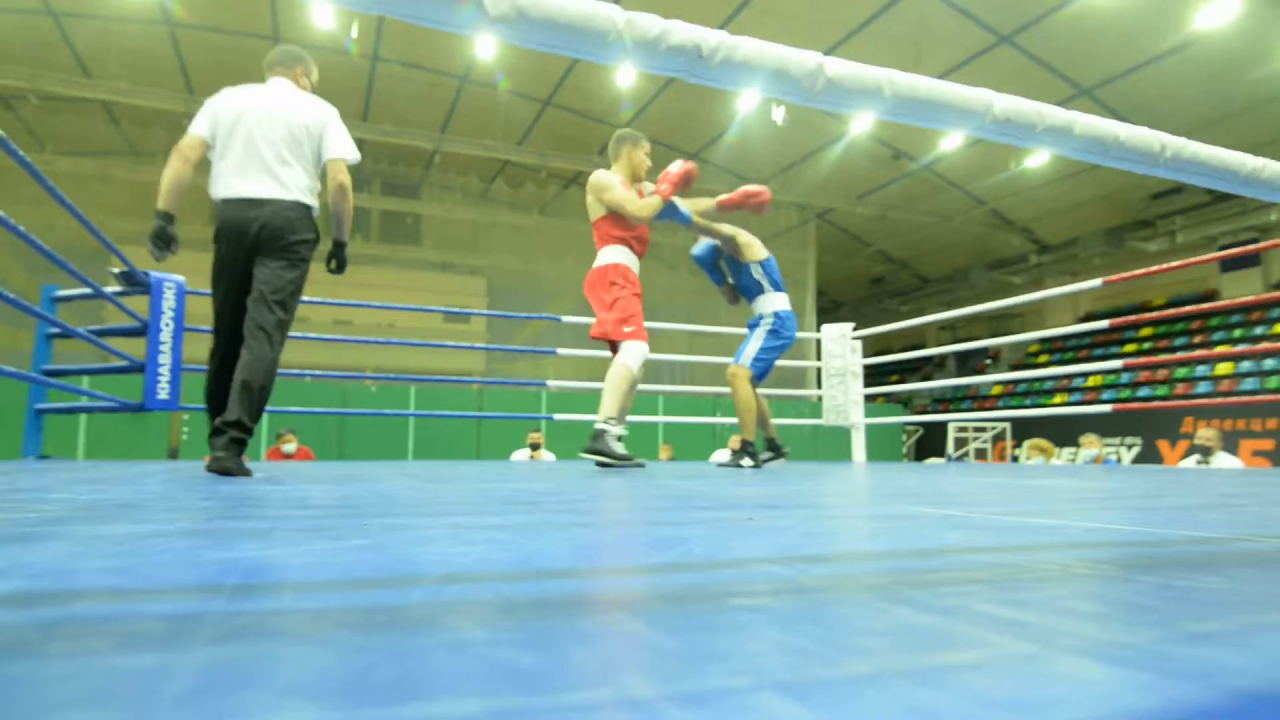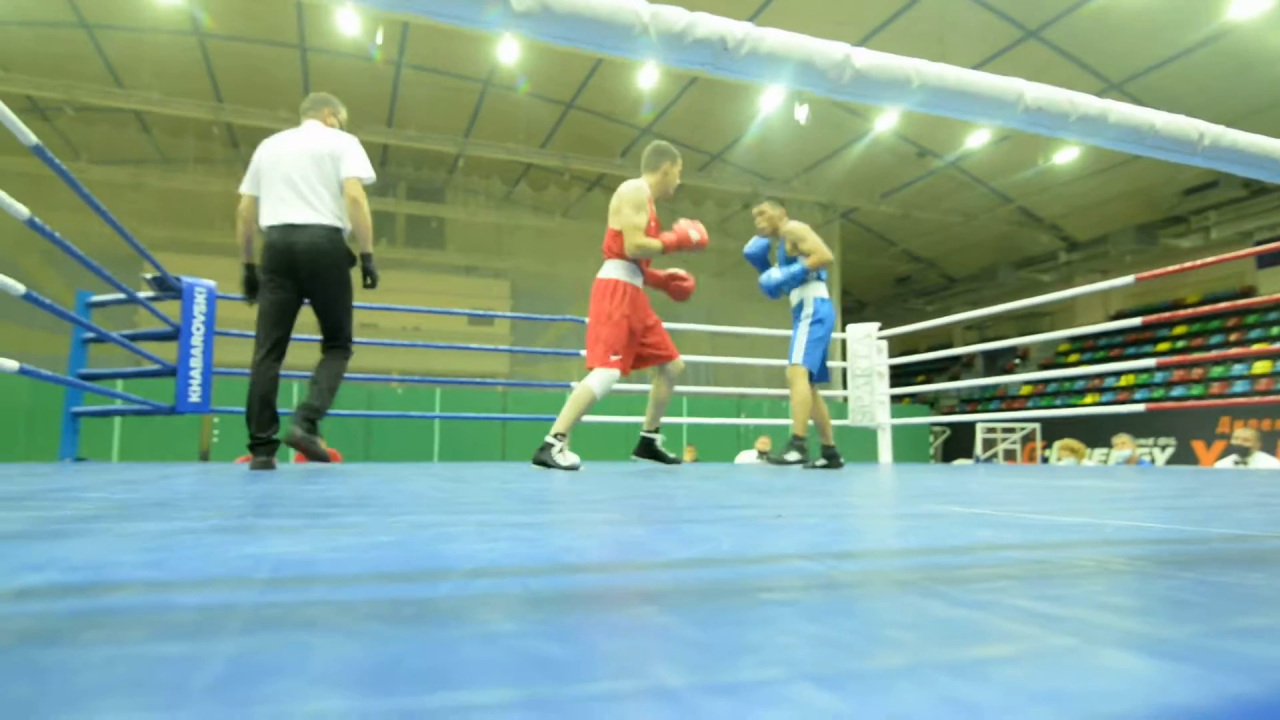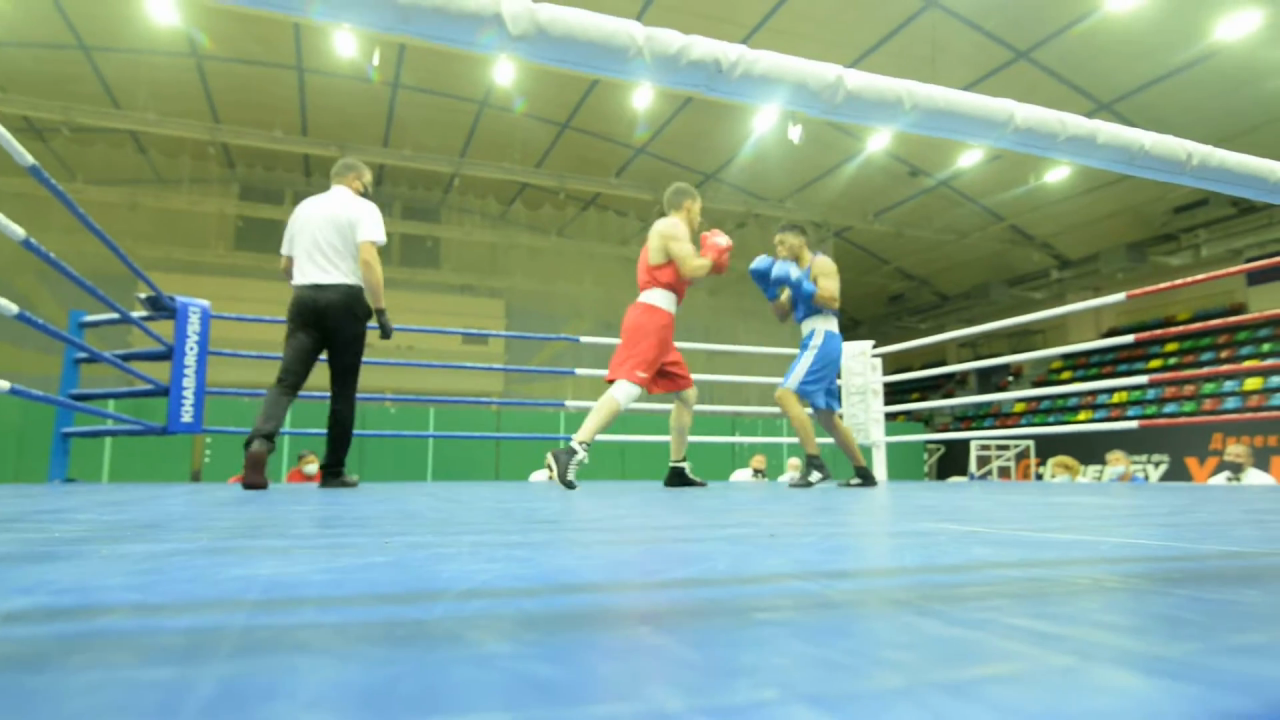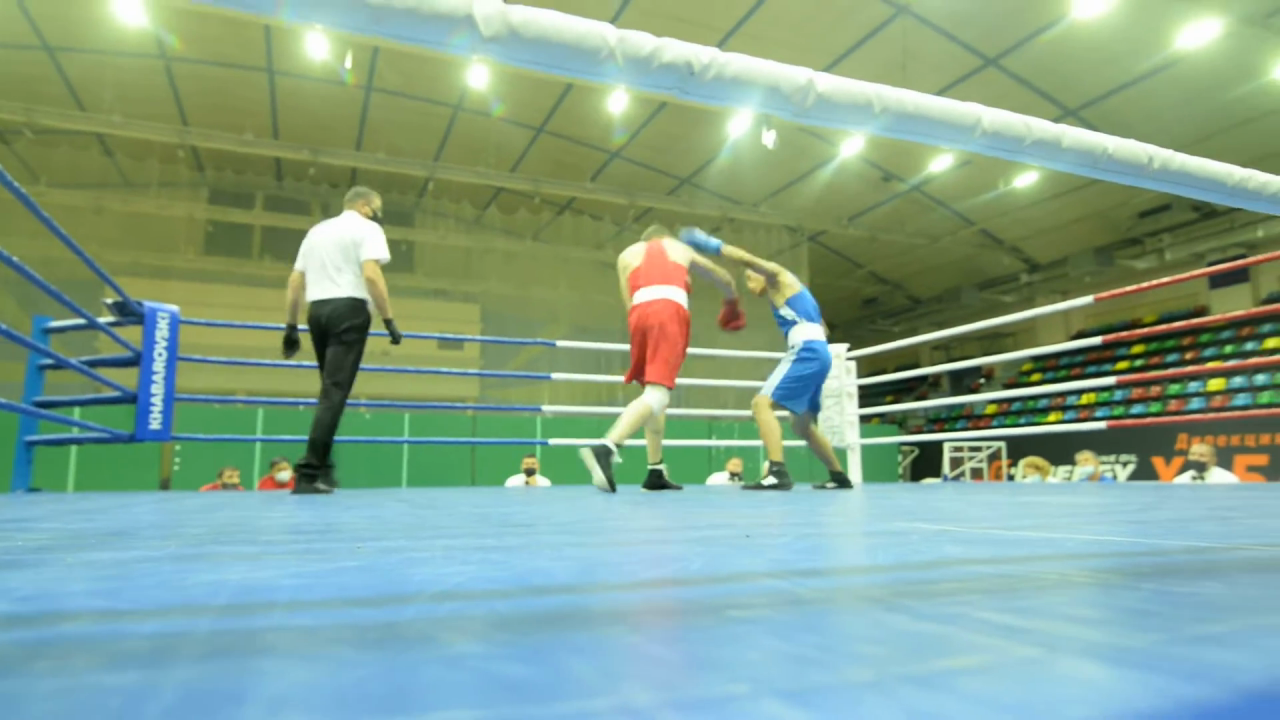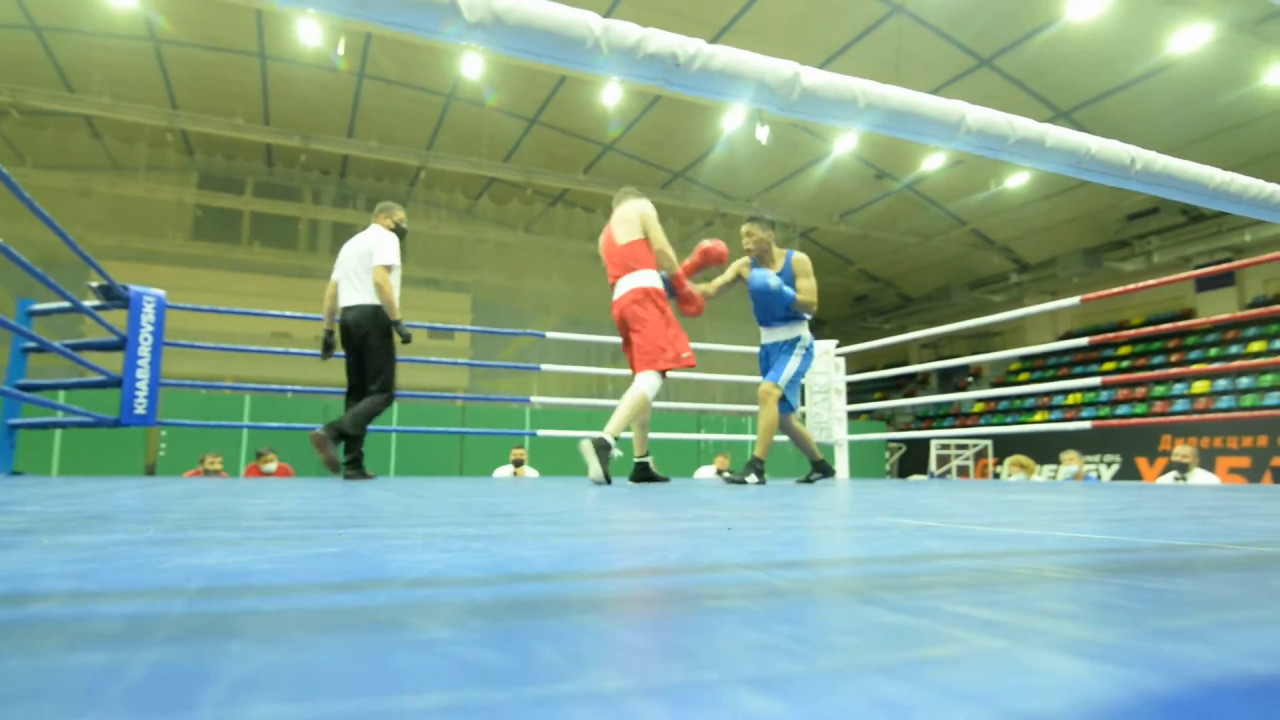
dt=0.3s
person 1, frame 1
left shoulder: (226, 99)
right shoulder: (319, 111)
left elbow: (184, 154)
right elbow: (340, 181)
left wrist: (164, 216)
right wrist: (340, 239)
left hip: (233, 219)
right hip: (289, 223)
left knee: (227, 337)
right knee: (264, 332)
person 1, frame 2
left shoulder: (269, 145)
right shoulder: (342, 142)
left elbow: (246, 211)
right elbow: (355, 196)
left wrist: (250, 266)
right wrist: (368, 255)
left hip: (277, 245)
right hip: (324, 244)
left knee: (268, 348)
right knee: (337, 344)
left ankle: (261, 448)
right ankle: (305, 422)
person 1, frame 3
left shoulder: (303, 207)
right shoulder: (362, 208)
left elbow: (286, 266)
right elbow: (368, 259)
right wrist: (381, 311)
left hip: (305, 299)
right hip: (344, 300)
left knee: (287, 382)
right knee: (343, 390)
left ankle: (261, 443)
right ankle: (333, 470)
person 1, frame 4
left shoulder: (316, 231)
right shoulder: (367, 229)
left elbow: (294, 282)
right elbow: (371, 275)
left wrist: (291, 327)
right wrist: (389, 321)
left hip: (317, 312)
right hip: (349, 312)
left knee: (329, 392)
right knee: (334, 393)
left ankle: (319, 466)
right ankle: (309, 474)
person 1, frame 5
left shoulder: (352, 243)
right shoulder: (385, 238)
left elbow: (331, 291)
right elbow: (381, 279)
left wrist: (328, 332)
right wrist: (398, 322)
left hip: (349, 317)
right hip: (372, 317)
left knee: (358, 391)
right knee: (381, 392)
left ankle: (353, 463)
right ankle: (329, 433)
person 2, frame 1
left shoulder: (637, 187)
right shoulder: (601, 179)
left elbow: (687, 208)
right elbow: (640, 211)
left wrist: (731, 199)
right wrist: (669, 183)
left hip: (624, 280)
right hip: (612, 275)
left knee: (631, 360)
right knee: (635, 348)
left ankle: (609, 447)
right ankle: (603, 431)
person 2, frame 2
left shoulder: (645, 199)
right shoulder: (634, 190)
right elbow: (633, 248)
left wrist: (662, 279)
right wrist: (676, 240)
left hip: (632, 293)
right hip: (616, 290)
left knee: (672, 365)
right knee: (606, 373)
left ankle: (649, 440)
right ankle: (552, 445)
person 2, frame 3
left shoulder: (656, 233)
right shoulder: (674, 228)
right elbow: (692, 272)
left wrist: (710, 262)
right wrist: (714, 252)
left hip: (655, 319)
right hip: (653, 317)
left knee: (687, 395)
right knee: (627, 389)
left ankle: (678, 469)
right ankle: (570, 452)
person 2, frame 4
left shoulder: (626, 254)
right shoulder: (679, 248)
right elbow: (725, 279)
right wrist: (733, 306)
left hip: (640, 311)
right hip: (670, 310)
left knee: (655, 392)
right knee: (656, 393)
left ankle: (655, 471)
right ankle: (606, 449)
person 2, frame 5
left shoulder: (607, 238)
right shoulder: (636, 208)
right elbow: (662, 251)
left wrist: (692, 263)
right wrist: (684, 287)
left hip: (624, 303)
right hip: (642, 298)
left knee: (649, 378)
right knee: (650, 377)
left ankle: (642, 464)
right ankle: (603, 442)
person 3, frame 1
left shoulder: (732, 236)
right shoulder: (736, 258)
right elbow: (733, 298)
right wrist: (714, 270)
left hip: (775, 320)
right hip: (770, 321)
left knee: (738, 374)
right knee: (746, 382)
left ankle: (748, 451)
right ankle: (772, 444)
person 3, frame 2
left shoulder: (793, 228)
right shoulder: (782, 243)
left elbow: (826, 257)
right elbow: (784, 290)
left wrist: (791, 272)
right wrist: (764, 268)
left hip: (814, 309)
right hip: (807, 311)
left knee: (797, 372)
right knee: (808, 385)
left ankle: (799, 445)
right ankle: (830, 453)
person 3, frame 3
left shoulder: (821, 263)
right shoulder: (796, 273)
left elbow: (832, 301)
right elbow: (781, 315)
left wrist: (799, 284)
right wrist: (768, 286)
left hip: (822, 341)
right hip: (821, 344)
left knee: (786, 396)
right knee: (827, 416)
left ankle: (816, 465)
right ankle: (864, 473)
person 3, frame 4
left shoulder: (777, 275)
right shoulder: (784, 292)
left elbow: (746, 259)
right elbow: (821, 330)
left wrist: (712, 245)
left hip: (807, 351)
right hip: (819, 355)
left knee: (761, 404)
right knee: (802, 426)
left ankle: (777, 472)
right ankle: (839, 476)
person 3, frame 5
left shoulder: (798, 261)
right shoulder: (744, 265)
left elbow: (812, 305)
right elbow: (710, 291)
left wrist: (780, 289)
left hip: (796, 343)
right hip: (769, 347)
left knee: (768, 392)
right knee: (784, 418)
left ankle: (756, 468)
right ankle: (821, 465)
